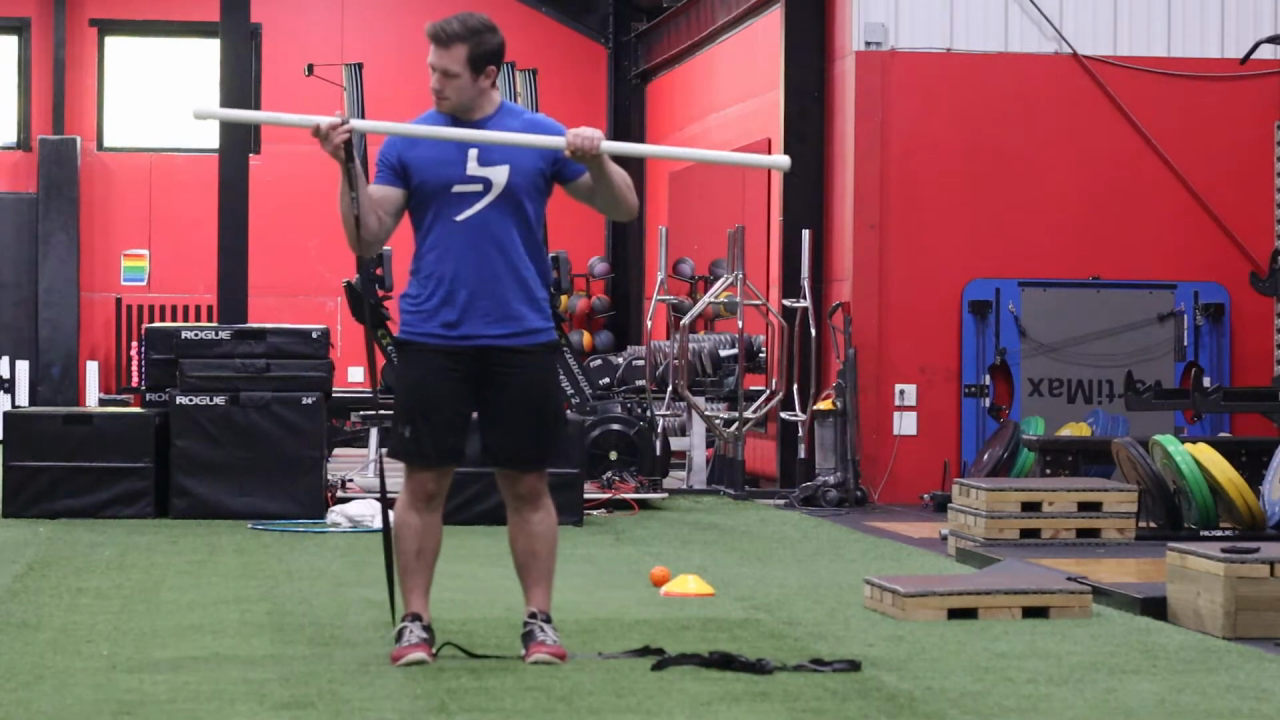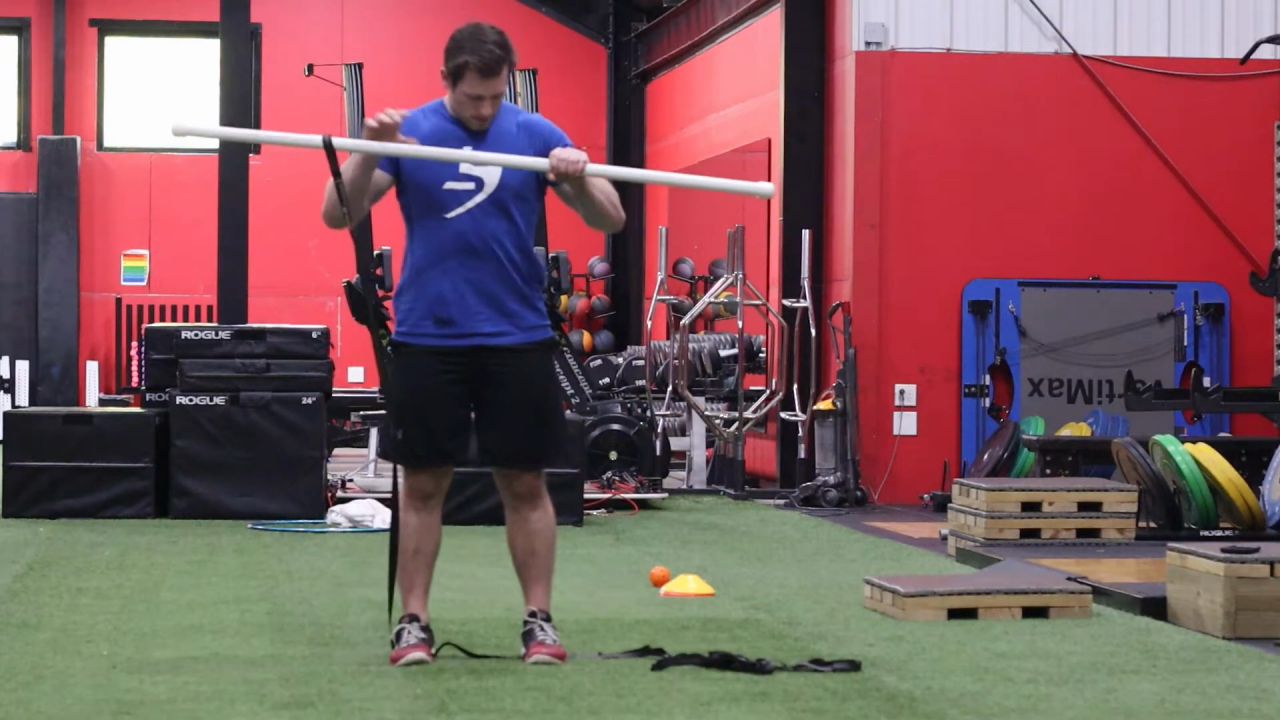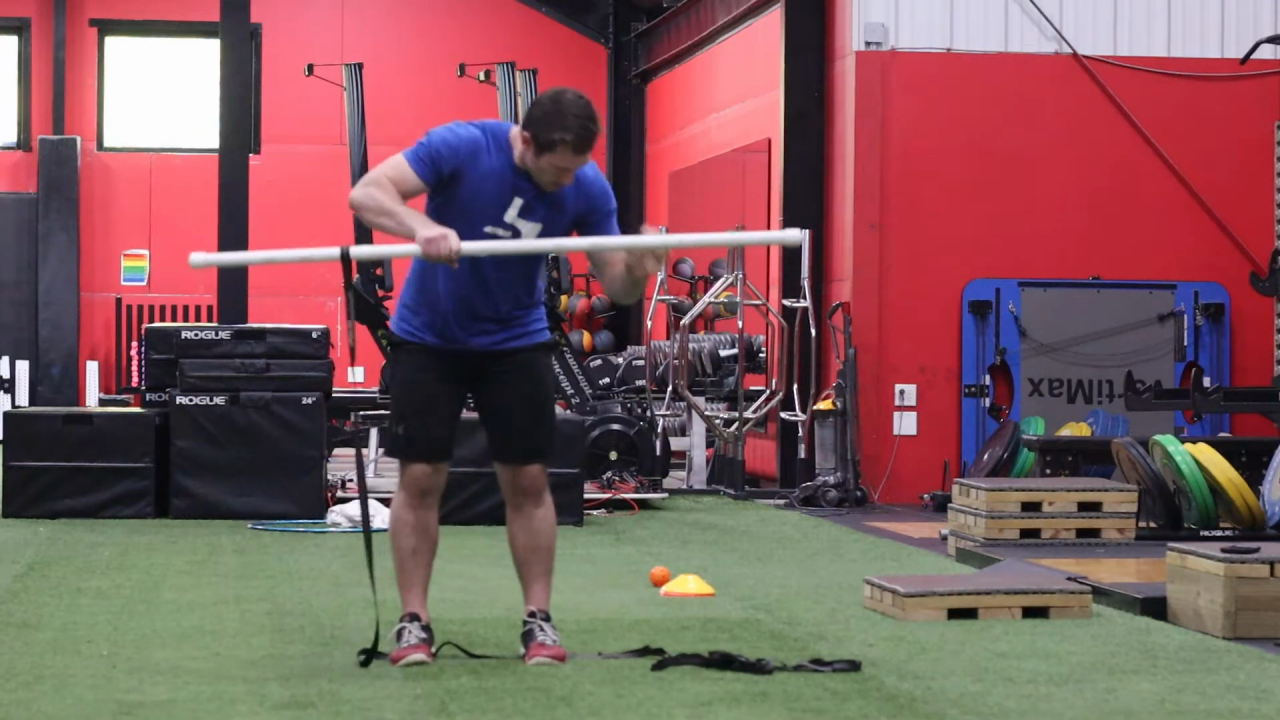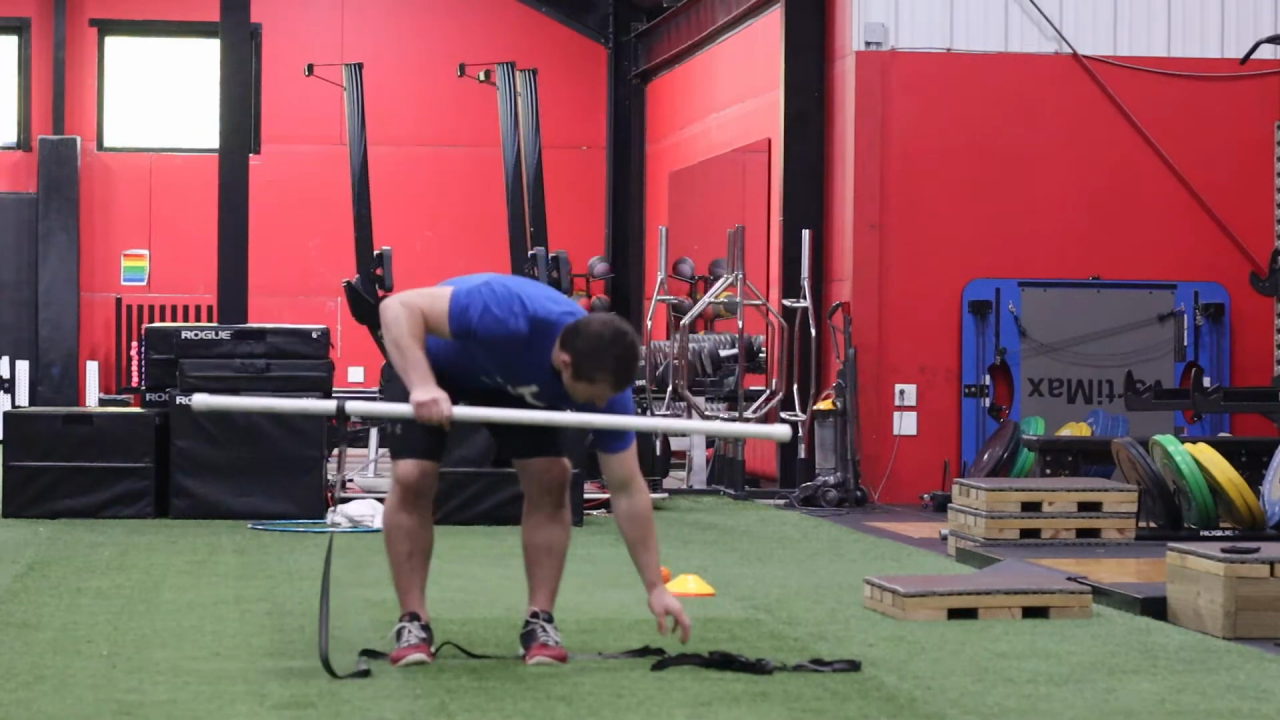
dt=0.4s
person 1, frame 1
left shoulder: (540, 135)
right shoulder: (406, 142)
left elbow: (623, 209)
right elbow: (367, 241)
left wrist: (597, 160)
right wrist: (348, 170)
left hip: (522, 339)
right hip: (432, 339)
left knee: (526, 484)
right knee: (424, 482)
left ankle: (538, 619)
right ankle: (415, 620)
person 1, frame 2
left shoulder: (537, 133)
right shoulder: (407, 132)
left elbow: (612, 220)
right elbow: (337, 214)
left wrist: (578, 179)
right wrist: (368, 152)
left hip: (518, 339)
right hip: (427, 339)
left knee: (525, 483)
right knee: (423, 483)
left ankle: (539, 620)
right ankle: (413, 620)
person 1, frame 3
left shoulder: (589, 185)
right shoulder: (461, 145)
left elbow: (619, 290)
right elbow: (365, 195)
left wrist: (636, 264)
right wrist: (422, 227)
left hip: (517, 342)
right hip: (430, 338)
left knee: (528, 480)
right knee: (420, 478)
left ankle: (538, 619)
right ankle: (412, 620)
person 1, frame 4
left shoulder: (605, 387)
right shoulder: (507, 314)
left elbow: (627, 489)
right elbow: (397, 306)
left wrist: (656, 588)
right wrist: (421, 387)
right hip: (431, 362)
left knee: (551, 479)
right knee: (413, 478)
left ankle: (540, 621)
right ankle: (411, 622)
